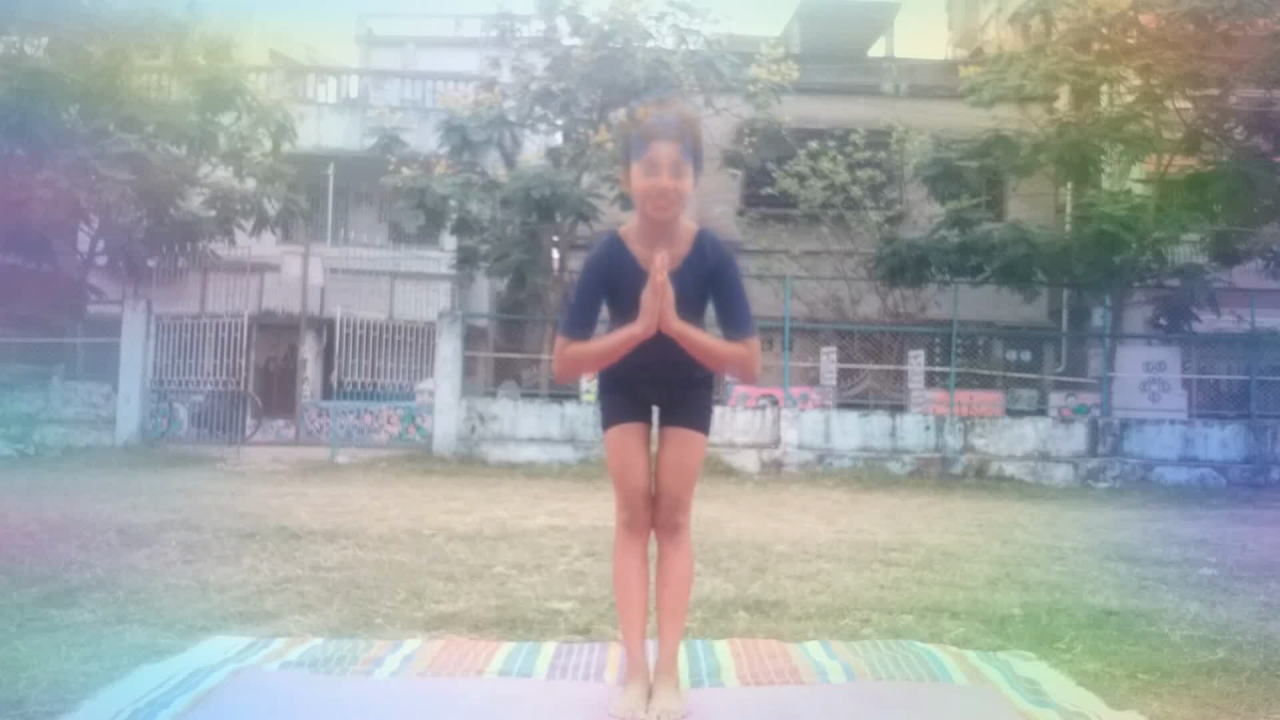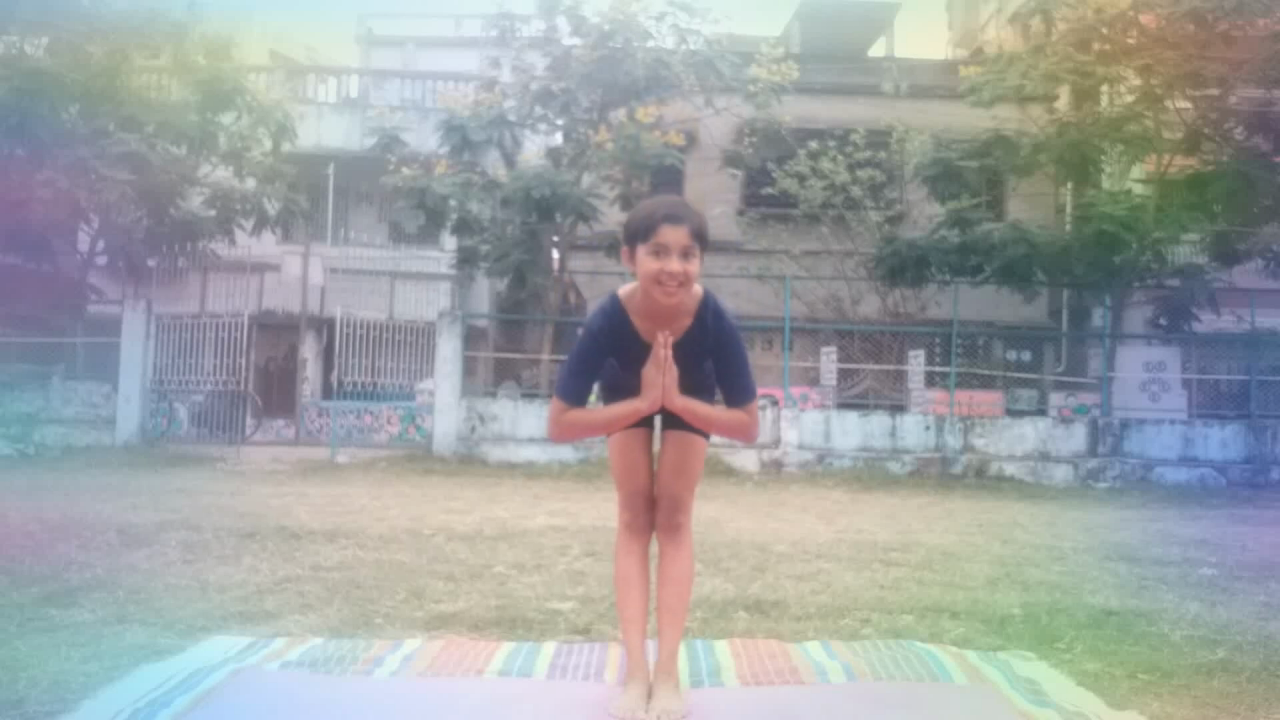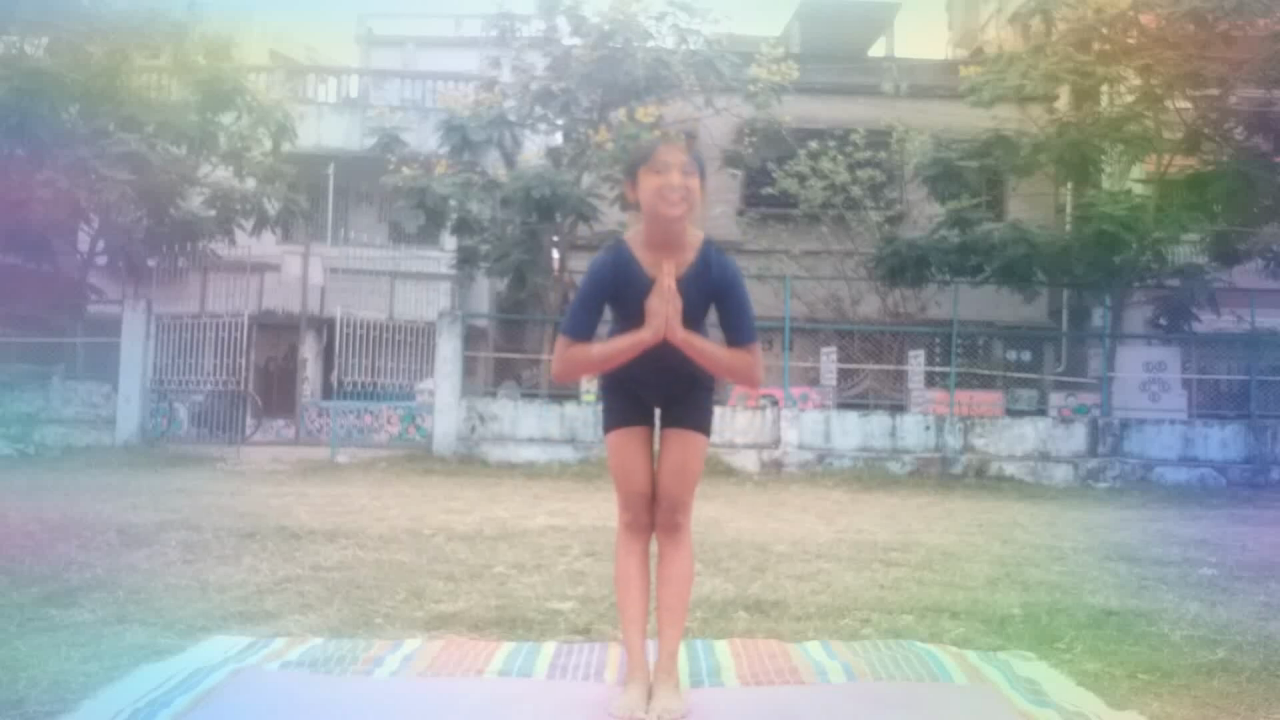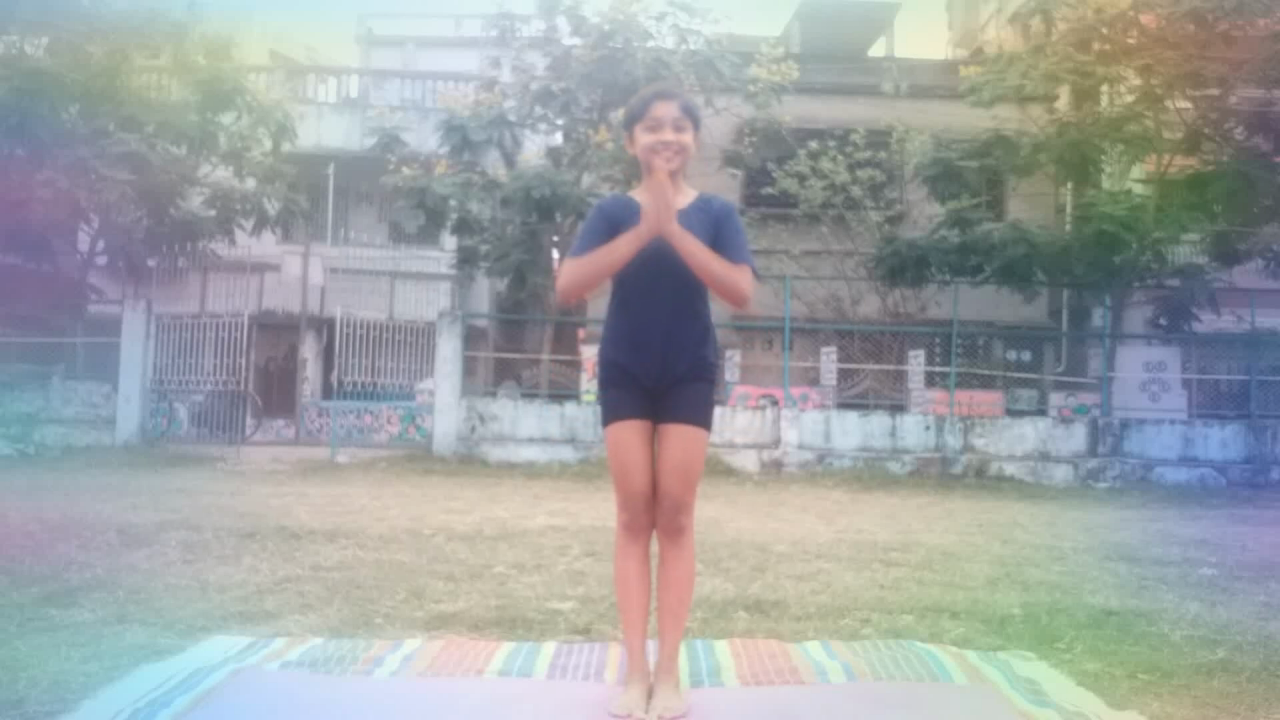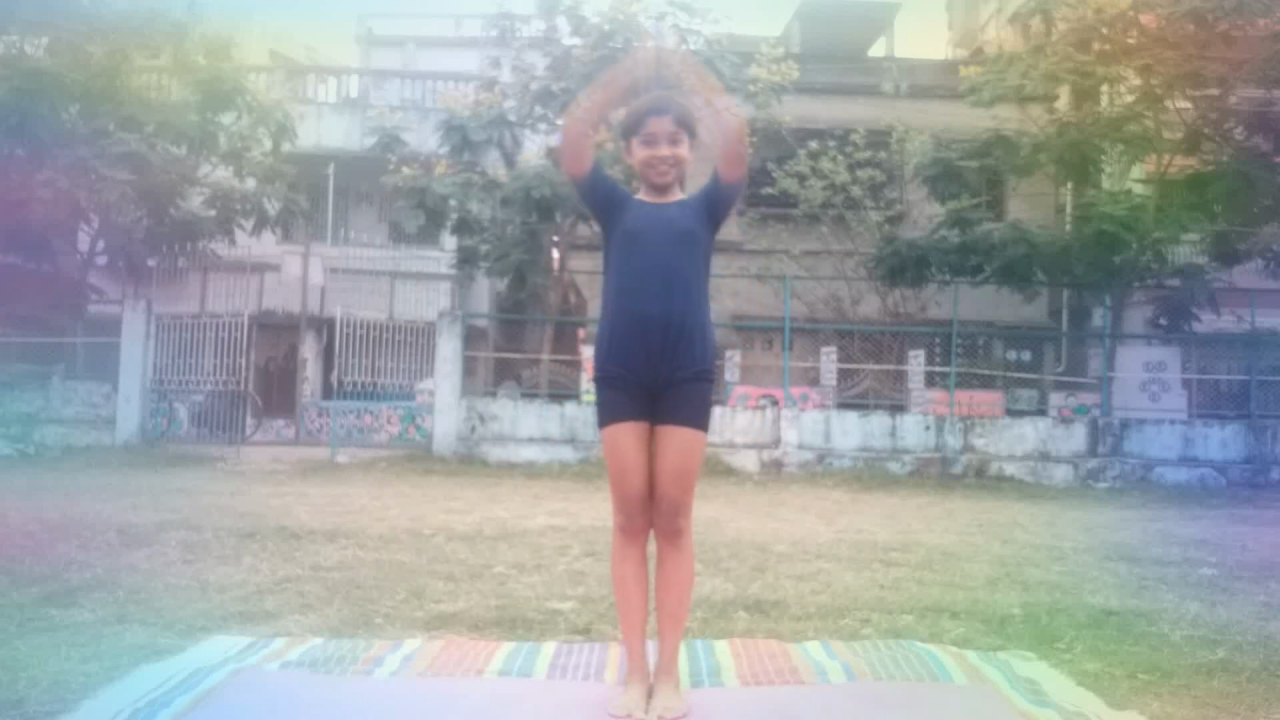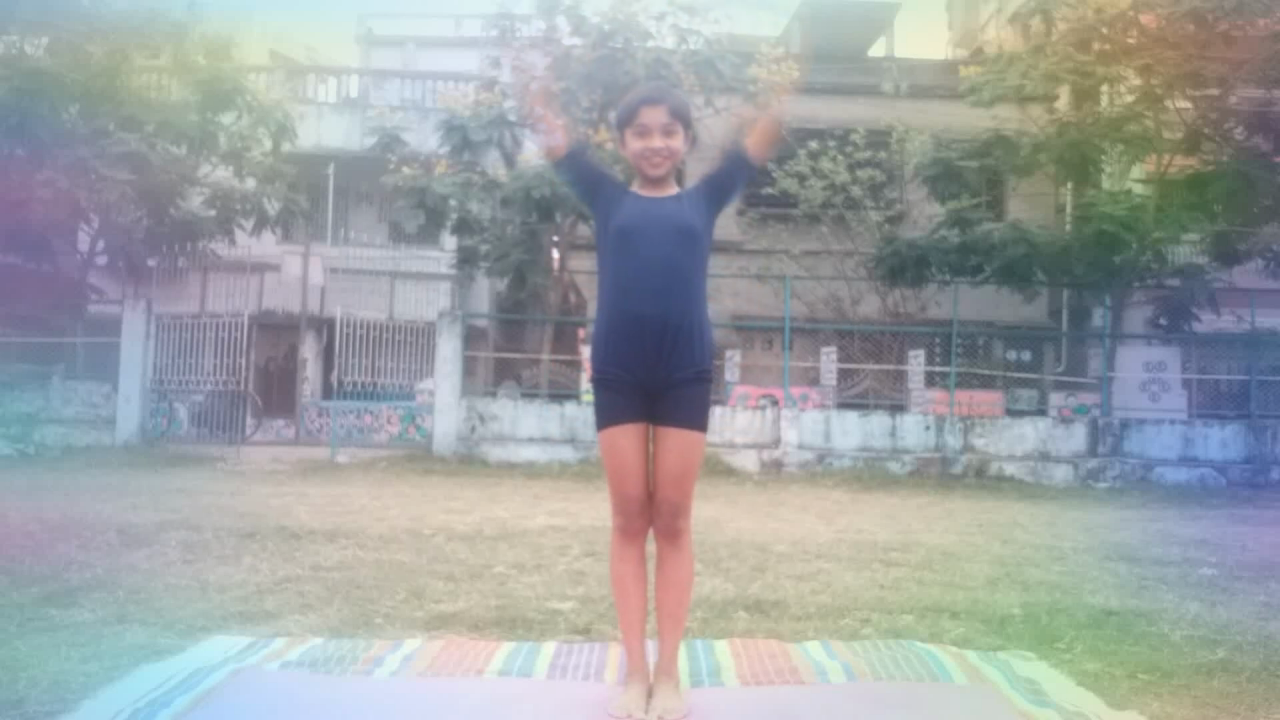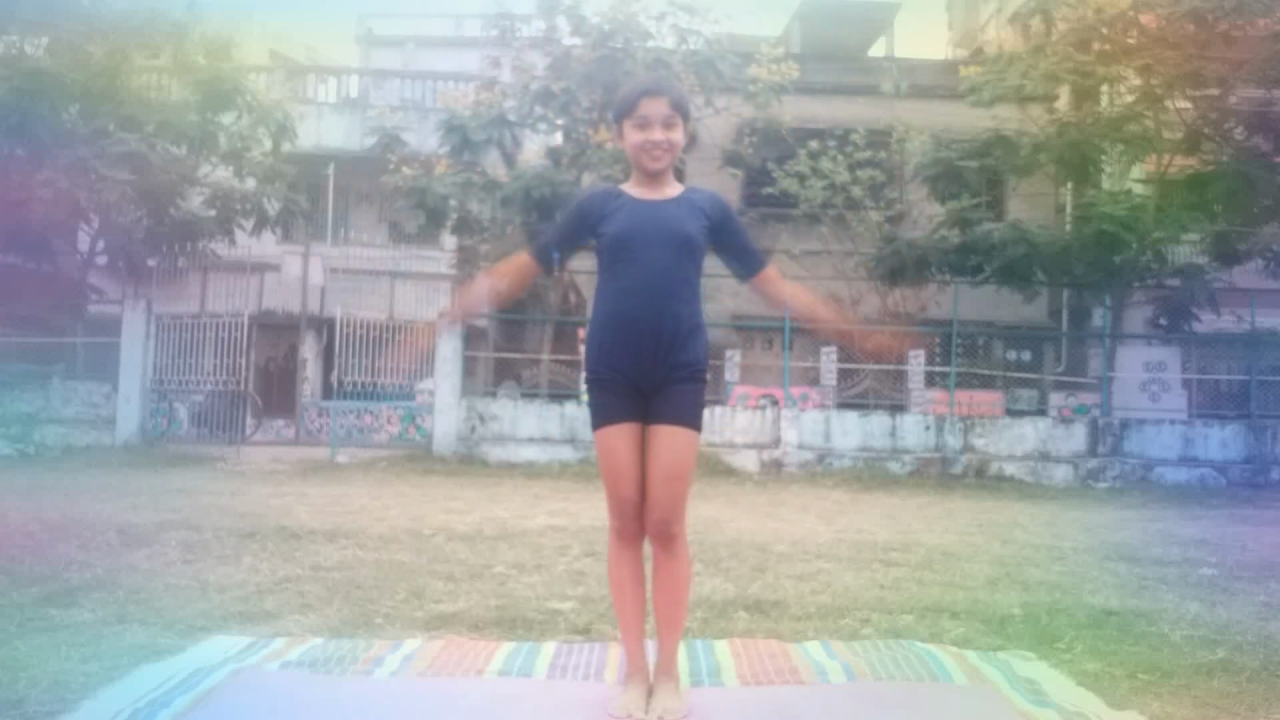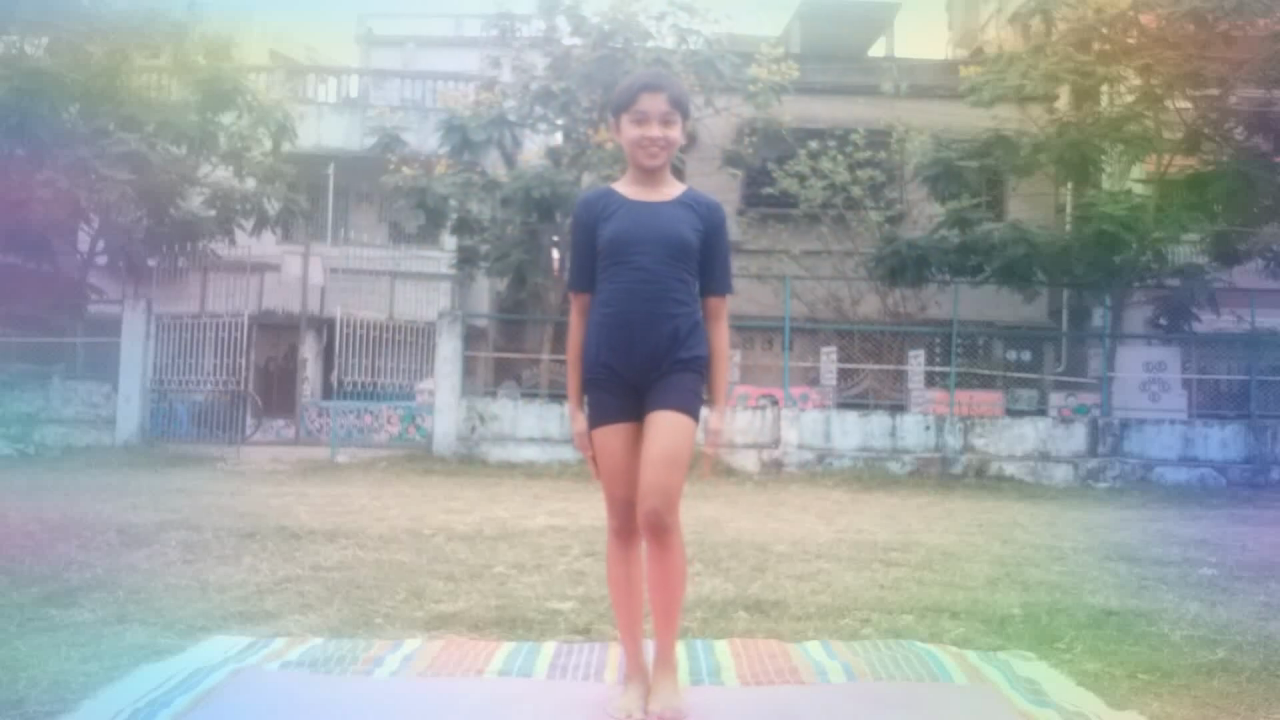
dt=0.3s
person 1, frame 1
left shoulder: (713, 253)
right shoulder: (608, 253)
left elbow: (748, 364)
right elbow: (564, 362)
left wrist: (675, 325)
right wrist: (640, 326)
left hip: (689, 386)
right hip: (623, 385)
left knee: (672, 515)
right knee: (632, 514)
right ankle: (633, 670)
person 1, frame 2
left shoulder: (715, 320)
right shoulder: (608, 319)
left elbow: (747, 426)
right elbow: (560, 425)
left wrist: (677, 399)
right wrist: (644, 401)
left hip: (691, 402)
right hip: (626, 400)
left knee: (673, 518)
right knee: (635, 518)
left ankle: (667, 674)
right ankle: (635, 673)
person 1, frame 3
left shoulder: (717, 266)
right shoulder: (612, 262)
left elbow: (751, 370)
right elbow: (562, 365)
left wrist: (680, 333)
right wrist: (646, 332)
left hip: (689, 388)
right hip: (627, 387)
left knee: (673, 518)
right knee: (634, 517)
left ankle: (667, 672)
right ankle: (634, 670)
person 1, frame 4
left shoulder: (715, 213)
right shoulder: (613, 213)
left elbow: (742, 292)
right elbow: (566, 287)
left wrist: (677, 232)
right wrist: (640, 233)
left hip: (689, 376)
right hip: (624, 375)
left knee: (676, 517)
right knee: (634, 515)
person 1, frame 5
left shoulder: (705, 206)
right shoulder: (615, 204)
left elbow: (737, 144)
right elbow: (572, 146)
left wrist: (692, 73)
right wrist: (626, 73)
left hip: (687, 375)
right hip: (620, 374)
left knee: (673, 520)
right knee: (630, 519)
person 1, frame 6
left shoulder: (703, 199)
right shoulder: (606, 196)
left elbow: (758, 142)
right elbow: (554, 134)
left hip: (685, 374)
right hip: (617, 373)
left knee: (672, 522)
right knee: (629, 521)
person 1, frame 7
left shoulder: (707, 208)
right shoulder: (598, 205)
left elbow: (768, 280)
right elbow: (527, 265)
left wrist: (842, 324)
right wrist: (453, 311)
left hip: (680, 375)
right hip: (612, 375)
left knee: (667, 525)
right knee: (625, 523)
person 1, frame 8
left shoulder: (704, 212)
right shoulder: (594, 208)
left elbow: (716, 314)
right elbow: (580, 311)
left wrist: (720, 405)
right wrist: (574, 403)
left hip: (677, 373)
right hip: (610, 377)
left knee: (659, 515)
right knee: (622, 524)
